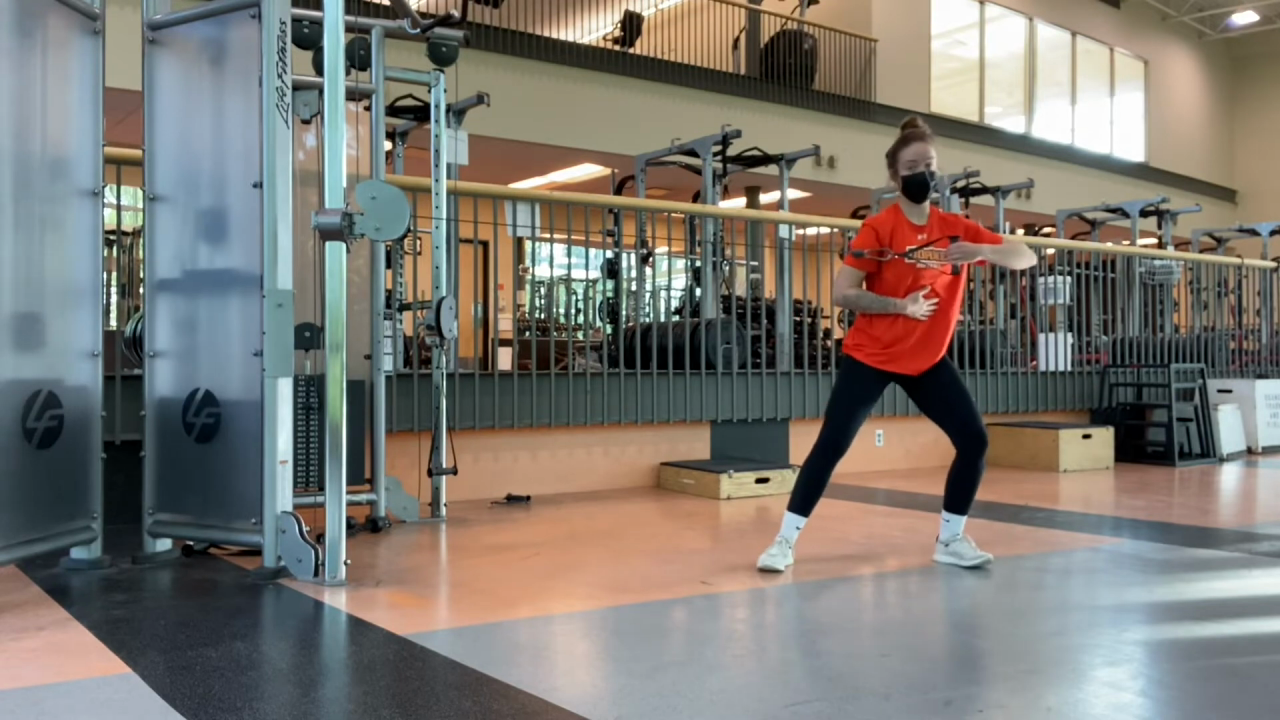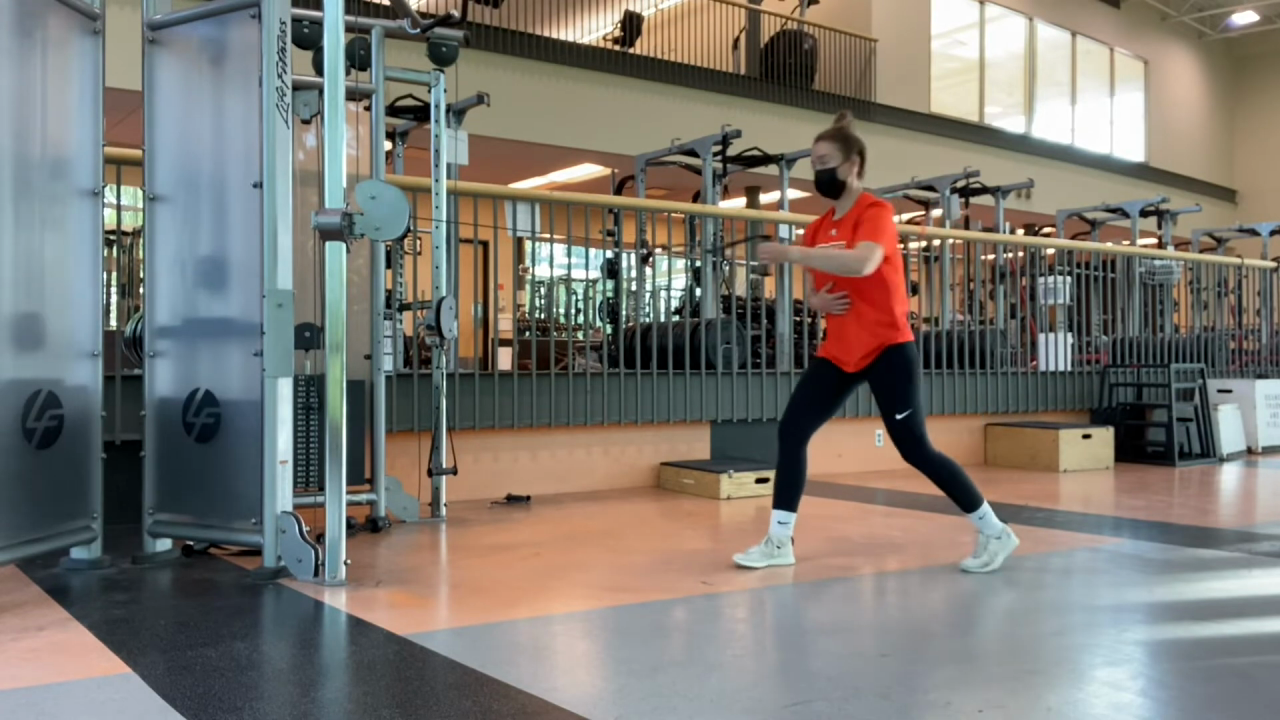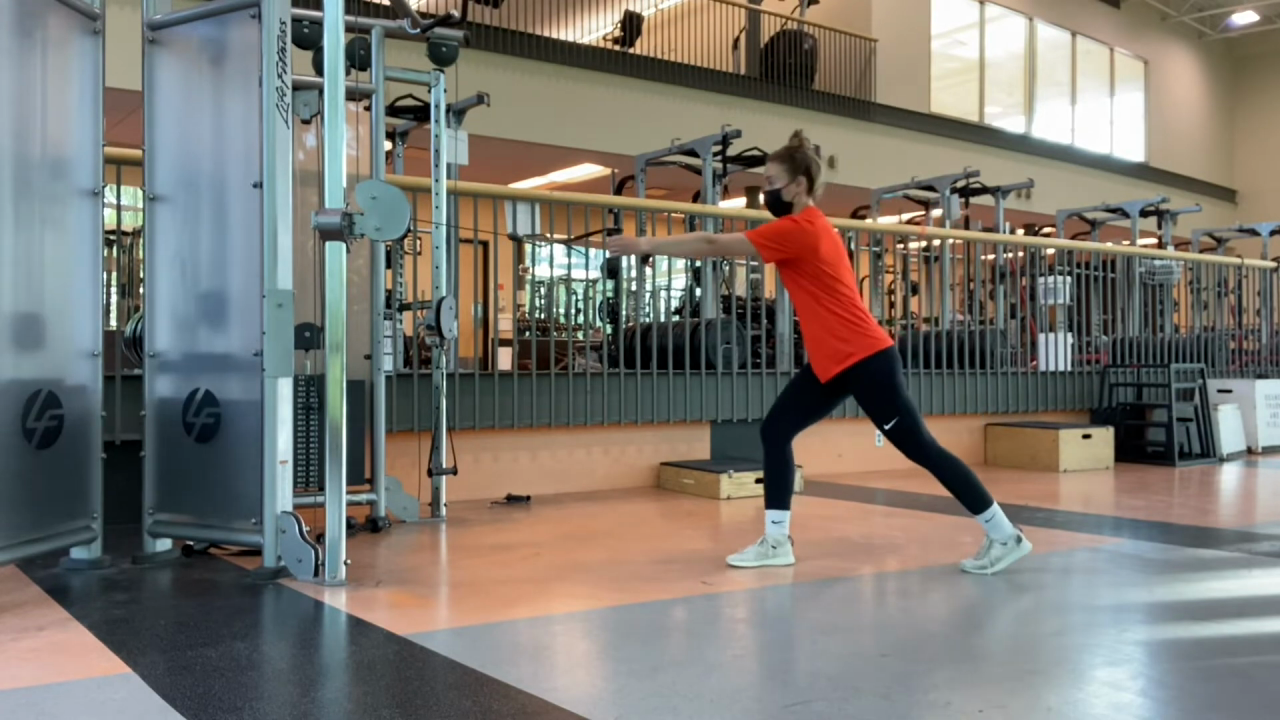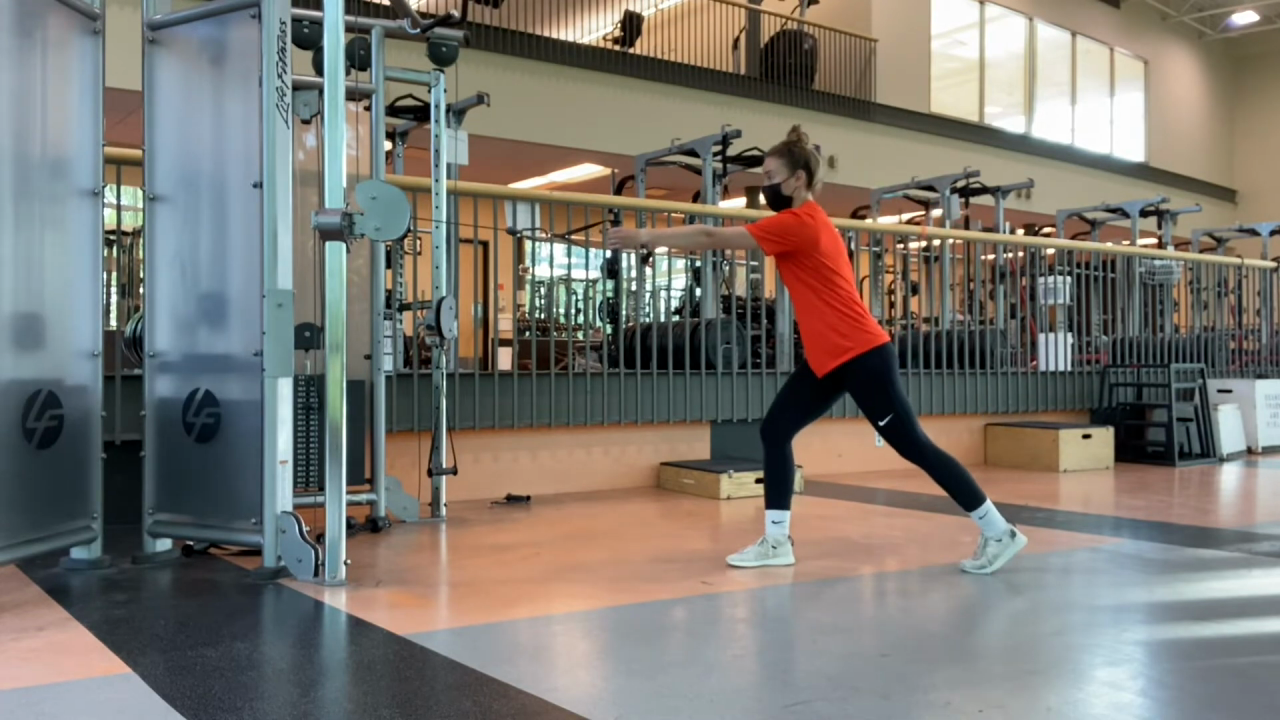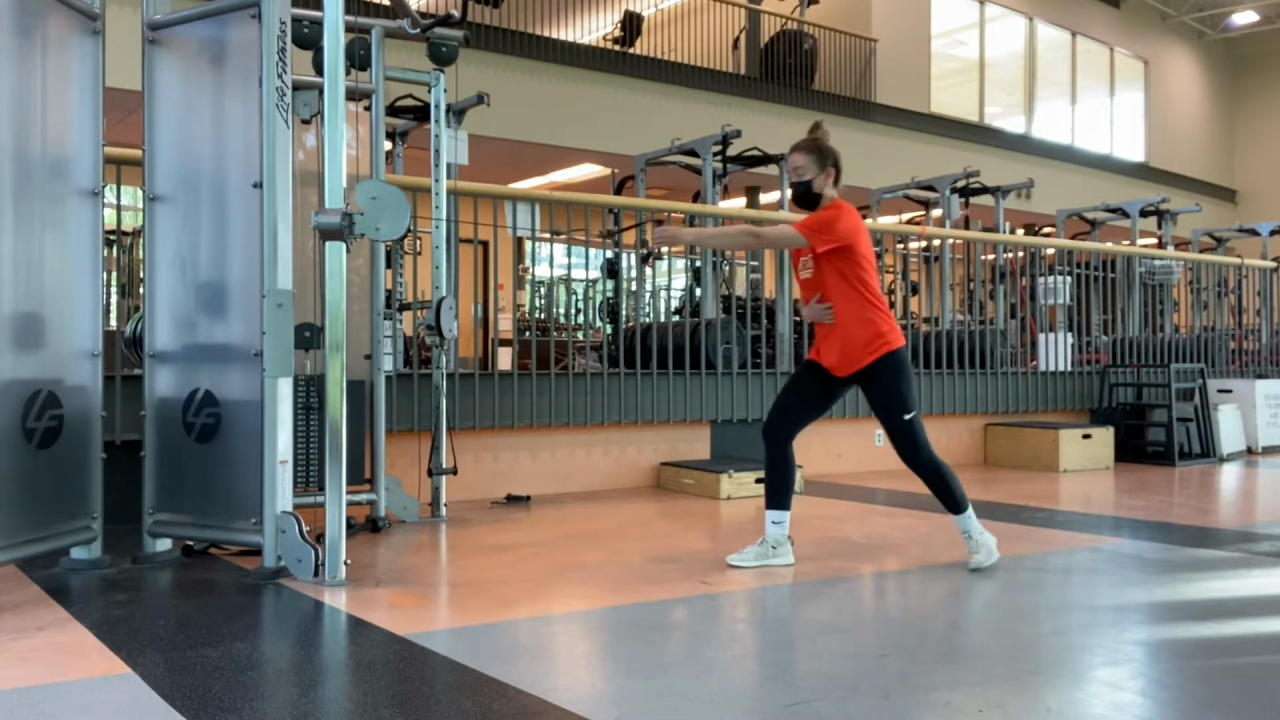
dt=0.5s
person 1, frame 1
left shoulder: (956, 228)
right shoulder: (878, 228)
left elbow: (1025, 256)
right elbow: (842, 294)
left wrist: (984, 251)
right wrist: (901, 305)
left hip: (929, 359)
right hip: (869, 356)
left knee: (974, 439)
right knee: (830, 444)
left ankle: (950, 539)
right ankle: (785, 541)
person 1, frame 2
left shoulder: (875, 211)
right shoulder: (817, 228)
left elbow: (861, 264)
right elbow: (811, 290)
left wrist: (793, 253)
right wrist: (820, 303)
left hip: (888, 348)
right hip: (837, 352)
left knee: (914, 450)
right knee: (791, 431)
left ankle: (994, 533)
right ankle: (779, 541)
person 1, frame 3
left shoulder: (798, 230)
right shoulder: (804, 230)
left elbow: (714, 245)
left wrist: (643, 244)
left hip: (866, 359)
right hip: (830, 362)
left knee: (920, 448)
right knee: (774, 432)
left ankle: (1005, 535)
right ankle: (776, 541)
person 1, frame 4
left shoulder: (799, 222)
right shoulder: (801, 224)
left elbow: (714, 237)
left wrist: (644, 236)
left hip: (862, 355)
right hip: (826, 359)
left knee: (912, 445)
right knee: (774, 431)
left ankle: (999, 532)
right ankle: (776, 541)
person 1, frame 5
left shoulder: (842, 218)
right shoulder: (803, 233)
left elbow: (760, 238)
left wrist: (690, 237)
right wrist: (809, 311)
left hip: (881, 354)
right hip: (826, 360)
left knee: (916, 452)
right knee: (776, 433)
left ankle: (974, 531)
right ankle: (775, 541)
